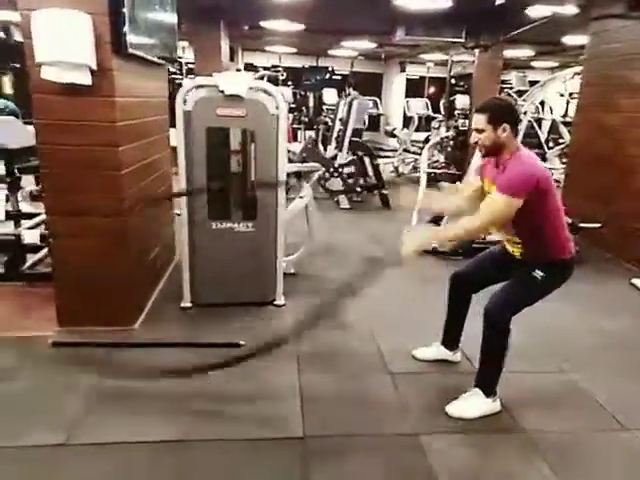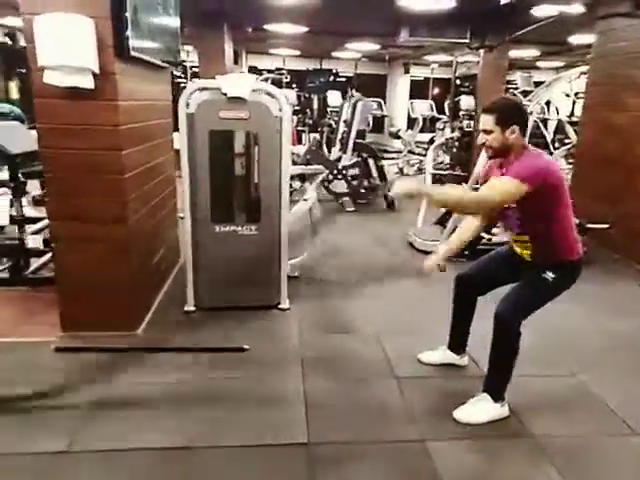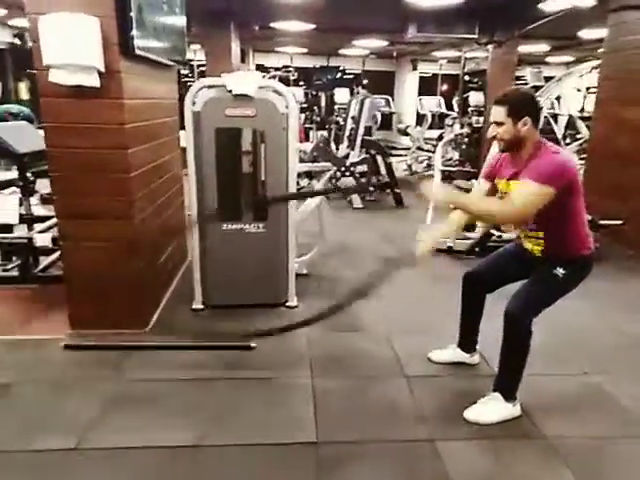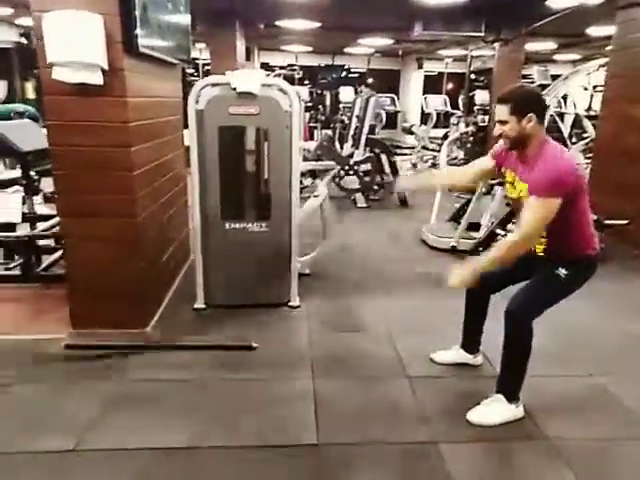
dt=0.1s
person 1, frame 1
left shoulder: (523, 171)
right shoulder: (492, 159)
left elbow: (481, 224)
right elbow: (463, 201)
left wrist: (427, 237)
right wrist: (428, 199)
left hip: (550, 260)
right hip: (515, 249)
left knee: (496, 311)
right knee: (460, 281)
left ankle: (486, 395)
right ankle: (449, 347)
person 1, frame 2
left shoulder: (536, 166)
right shoulder: (496, 163)
left elbow: (481, 201)
right elbow: (475, 214)
left wrist: (420, 189)
right wrist: (443, 251)
left hip: (558, 262)
right hip: (521, 250)
left knee: (507, 314)
right knee: (466, 283)
left ankle: (494, 400)
right ankle: (456, 351)
person 1, frame 3
left shoulder: (554, 164)
right shoulder: (502, 158)
left elbow: (508, 214)
right elbow: (474, 205)
left wrist: (449, 195)
right wrist: (436, 235)
left hip: (569, 258)
right hip: (530, 246)
left knee: (517, 312)
right knee: (475, 279)
left ankle: (506, 399)
right ankle: (466, 349)
person 1, frame 4
left shoulder: (556, 168)
right shoulder: (510, 150)
left elbow: (524, 235)
right elbow: (465, 175)
left wrist: (472, 268)
right wrist: (419, 180)
left hip: (573, 258)
right hip: (538, 247)
left knee: (518, 311)
right knee: (479, 283)
left ankle: (508, 402)
right ankle: (469, 351)
